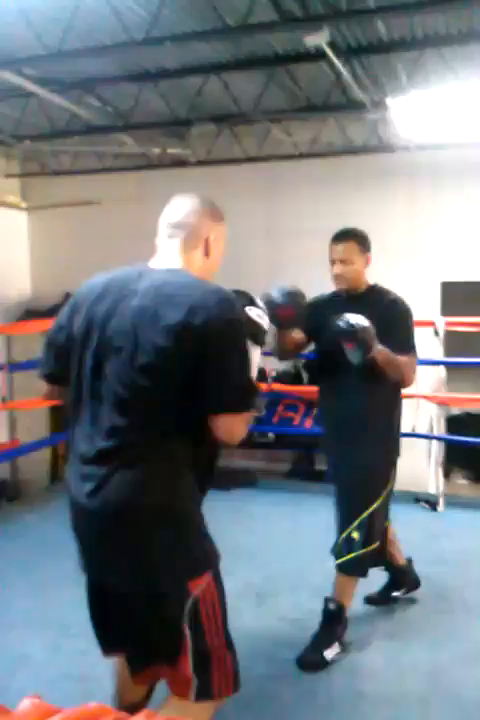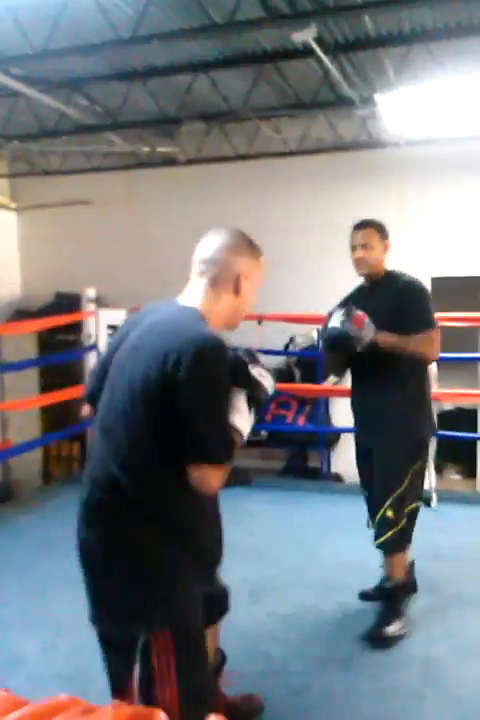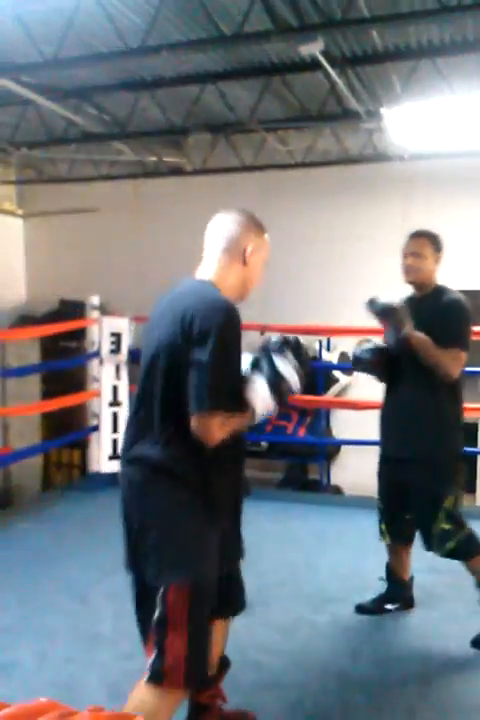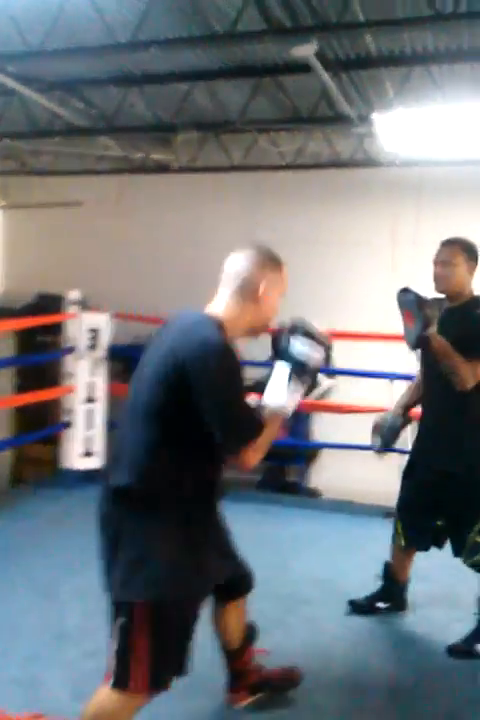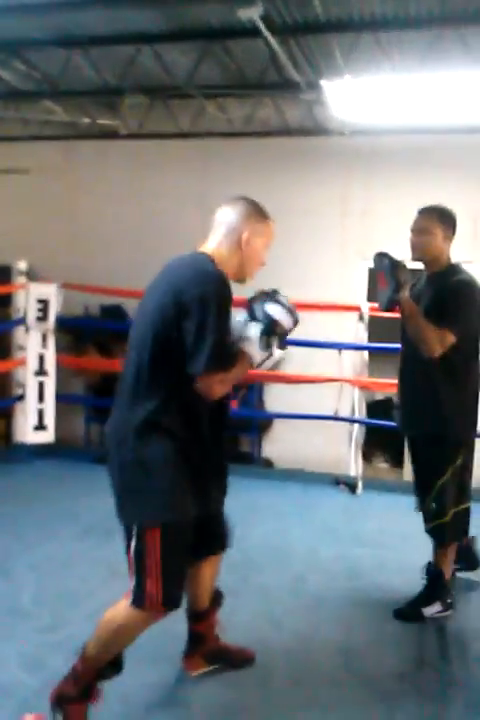
dt=0.3s
person 1, frame 1
left shoulder: (94, 290)
right shoulder: (215, 307)
left elbow: (56, 380)
right elbow: (229, 428)
right wrist: (245, 359)
left hip: (90, 497)
right hip: (154, 504)
left knee: (136, 646)
right knee: (200, 677)
person 1, frame 2
left shoulder: (142, 320)
right shoulder: (205, 348)
left elbow: (93, 408)
right elbow: (206, 476)
right wrist: (238, 417)
left hip: (110, 521)
right hip: (143, 539)
left knee: (205, 608)
person 1, frame 3
left shoulder: (176, 300)
right shoulder: (217, 311)
right elbow: (208, 425)
left wrist: (238, 380)
right wrist: (258, 401)
left hip: (172, 486)
right hip: (173, 497)
left knee: (219, 602)
right knee: (172, 668)
person 1, frame 4
left shoulder: (188, 328)
right shoulder: (210, 350)
right elbow: (247, 453)
left wrist: (266, 399)
right wrist: (284, 394)
left hip: (181, 505)
right hip: (150, 518)
left knee: (232, 584)
right knee: (138, 676)
left ankle: (244, 679)
person 1, frame 5
left shoulder: (184, 272)
right shoulder: (207, 283)
right elbow: (212, 381)
left wrist: (243, 342)
right wrist: (258, 339)
left hip: (183, 446)
right hip: (154, 451)
left knee: (207, 544)
right knee: (152, 595)
left ankle: (201, 645)
person 2, frame 1
left shoulder: (391, 307)
right shoulder: (322, 306)
left elbow: (406, 374)
right elbow: (287, 350)
left wrist: (375, 349)
right wrist: (281, 324)
left hip: (373, 435)
right hip: (337, 430)
left knee: (355, 524)
right knee: (368, 513)
left ankle: (332, 625)
right ankle: (403, 574)
person 2, frame 2
left shoulder: (409, 290)
right shoulder: (349, 304)
left elbow: (429, 349)
right elbow: (338, 367)
left wrist: (379, 337)
right wrist: (335, 347)
left hip: (404, 419)
right hip: (367, 419)
left knee: (389, 507)
right knee: (392, 502)
left ankle: (394, 604)
right ankle: (401, 577)
person 2, frame 3
right shoulder: (399, 308)
left wrist: (412, 333)
right wrist: (373, 360)
left hip: (436, 437)
right hip: (398, 432)
left knee: (443, 523)
right knee: (394, 513)
right ankle: (399, 589)
person 2, frame 4
right shoulder: (436, 315)
left wrist: (433, 336)
right wrist: (399, 410)
right hip: (433, 441)
right knee: (411, 515)
right ankle: (393, 591)
person 2, frame 5
right shoulder: (421, 283)
left elbow: (434, 346)
left wrist: (403, 299)
right wrist: (400, 400)
right hip: (420, 409)
left knee: (442, 497)
right knee: (432, 491)
left ankle: (439, 590)
